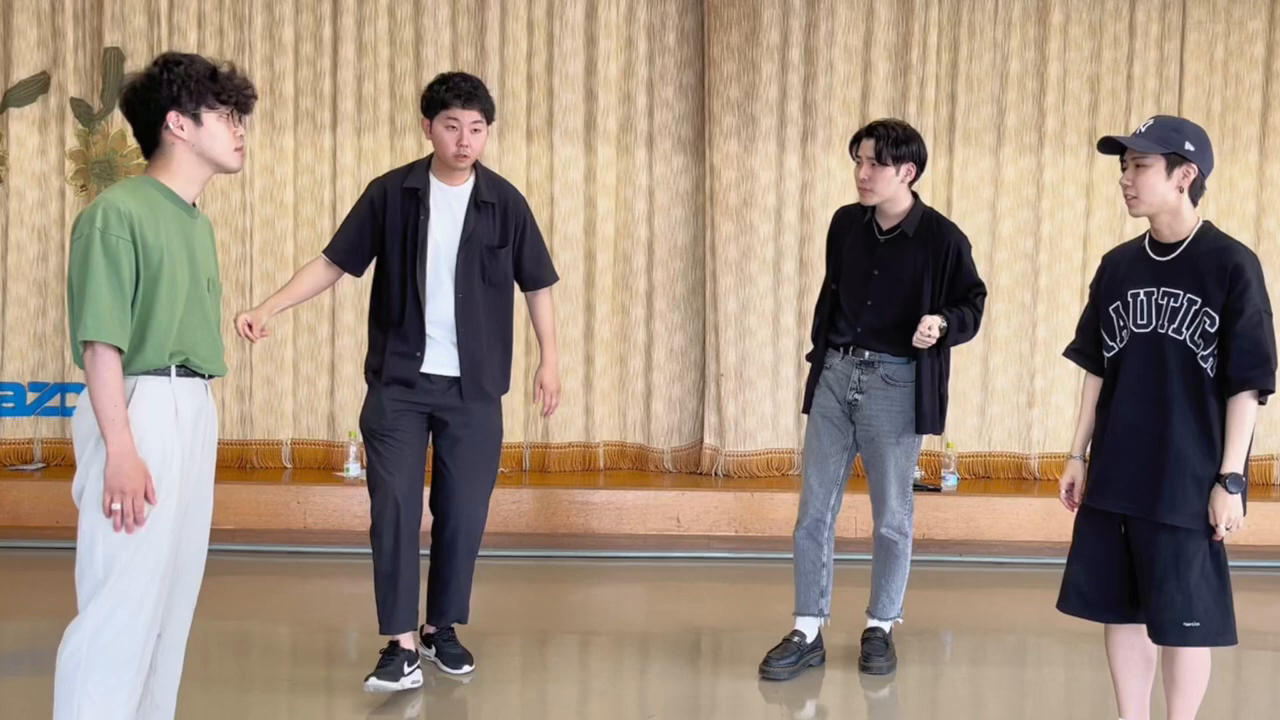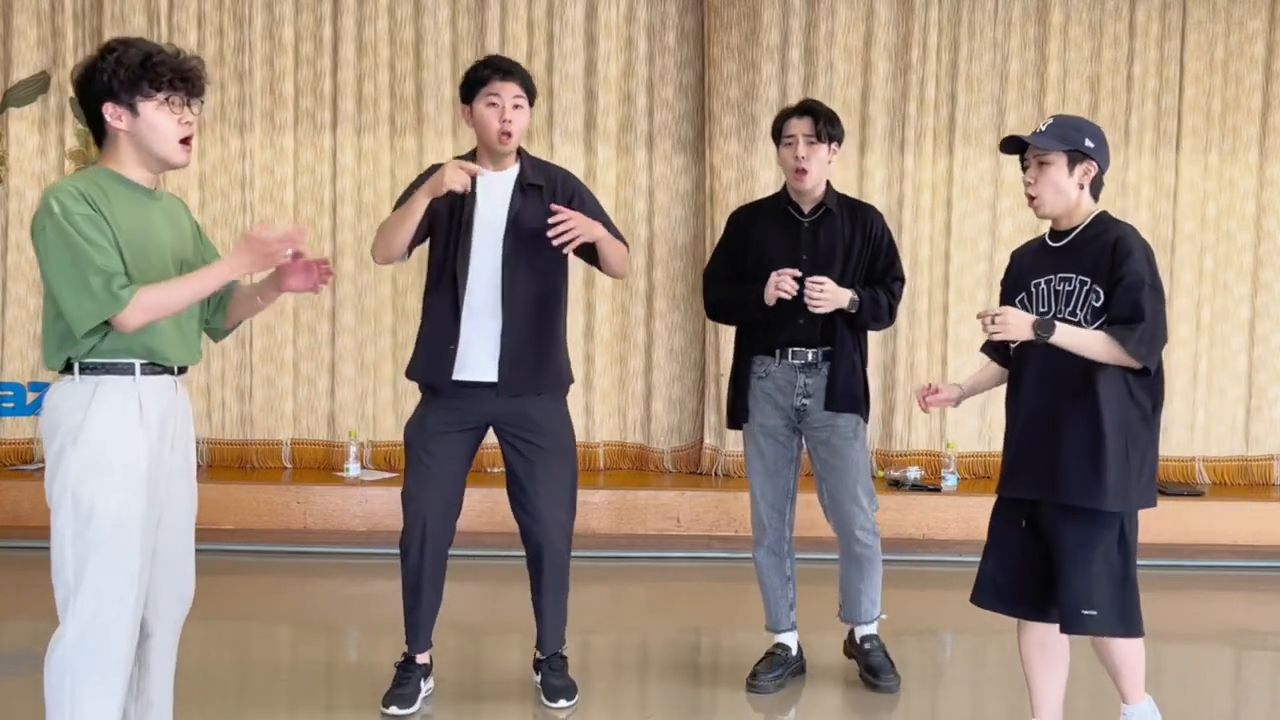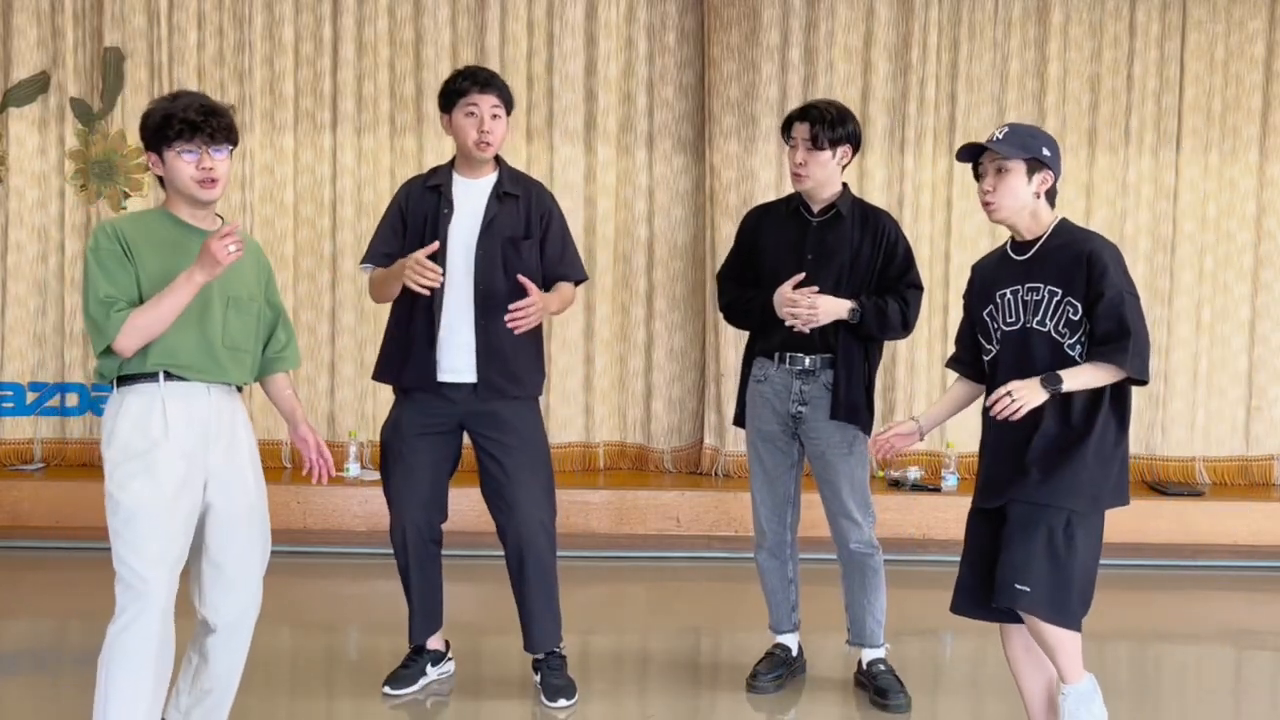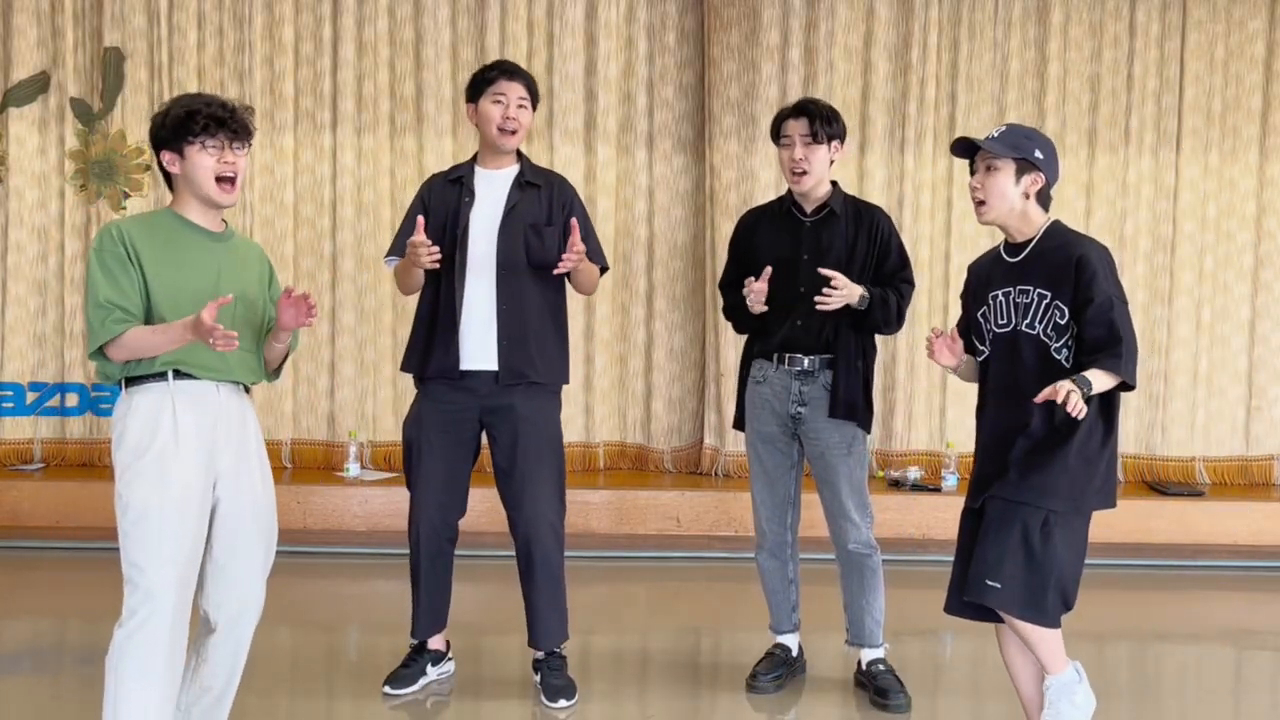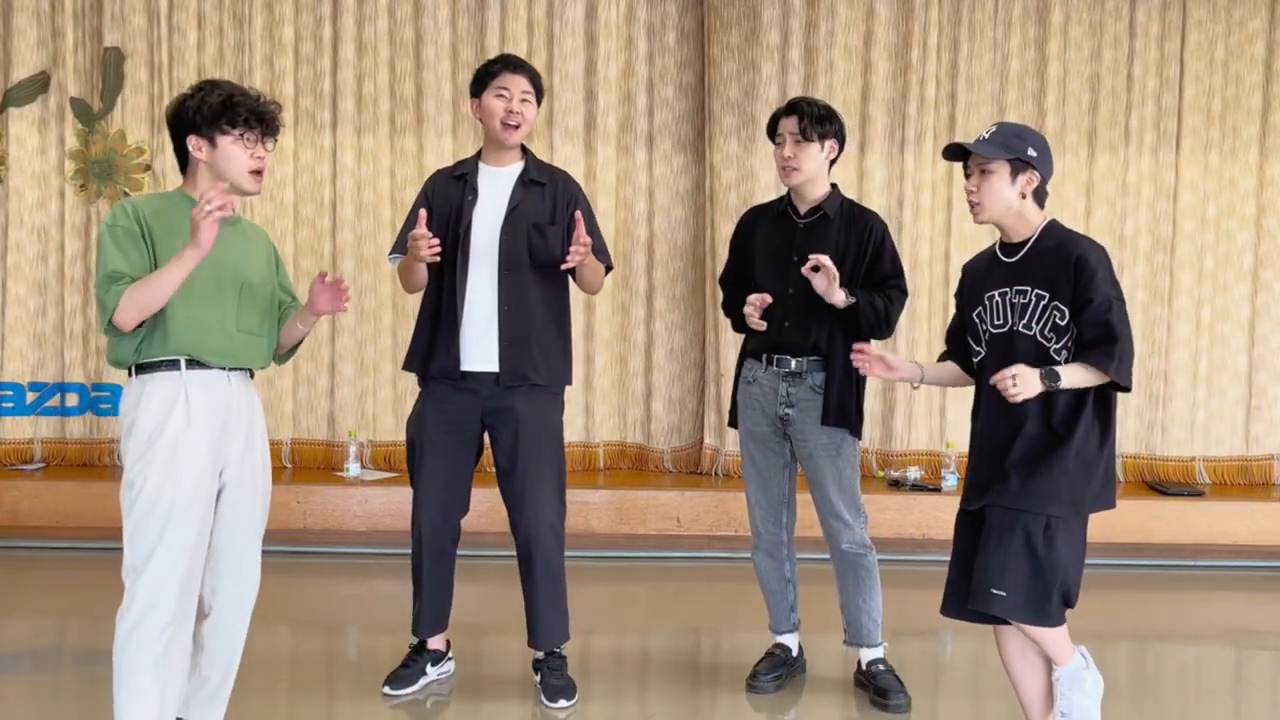
dt=1s
person 1, frame 1
left shoulder: (197, 222)
right shoulder: (117, 212)
right elbow: (100, 341)
right wrist: (121, 450)
left hip: (195, 412)
right hip: (139, 411)
left knee: (172, 598)
right knee: (120, 603)
person 1, frame 2
left shoulder: (173, 210)
right shoulder: (71, 202)
left elbow: (218, 316)
right elbow: (125, 310)
left wrist: (274, 286)
right wrist: (231, 264)
left hip: (169, 406)
right hip: (102, 407)
left knee: (166, 595)
right knee: (102, 607)
person 1, frame 3
left shoulder: (248, 251)
right shoulder: (118, 236)
left elbow: (269, 353)
right elbow: (124, 336)
left wrist: (299, 423)
right wrist: (200, 271)
left hip: (228, 420)
right hip: (151, 415)
left knee: (237, 596)
right knee: (147, 595)
person 1, frame 4
left shoulder: (252, 256)
right shoulder: (125, 237)
right elbow: (116, 342)
left wrist: (284, 331)
right wrist: (191, 330)
left hip: (238, 420)
right hip: (161, 414)
left knee: (241, 596)
right knee: (159, 592)
person 1, frame 5
left shoulder: (257, 241)
right shoulder: (137, 215)
left elbow: (280, 338)
right elbow: (121, 311)
left wrist: (312, 309)
right wrist: (192, 253)
left hip: (242, 405)
right hip: (170, 399)
left knee: (233, 584)
right knee: (162, 582)
person 2, frame 1
left shoulder: (505, 202)
right shoulder: (390, 193)
left elbow: (537, 285)
right elbow: (332, 262)
left wrist: (549, 358)
right wrist: (267, 308)
left hip: (474, 385)
right hip: (399, 379)
left knee: (464, 513)
right knee: (394, 506)
left ankle: (442, 627)
right ankle: (400, 644)
person 2, frame 2
left shoulder: (558, 187)
right shoulder: (439, 182)
left elbow: (622, 265)
right elbow: (382, 252)
left wrist: (595, 237)
right wrist: (430, 191)
left hip: (533, 386)
right hip: (449, 385)
left knee: (548, 523)
right knee: (424, 520)
left ankle: (551, 655)
right ankle: (417, 660)
person 2, frame 3
left shoulder: (532, 199)
right shoulder: (416, 196)
left elbow: (568, 284)
right elbow: (375, 288)
left wrist: (545, 304)
right wrist: (401, 271)
left hip: (505, 388)
right hip: (425, 388)
left knee: (529, 521)
right knee: (412, 519)
left ankle: (547, 654)
right ankle: (429, 646)
person 2, frame 4
left shoulder: (553, 191)
right shoulder: (440, 190)
left elbow: (590, 283)
right elbow: (404, 283)
left wrist: (577, 263)
right wrist: (414, 260)
left hip: (526, 381)
right hip: (446, 377)
left knee: (538, 518)
right knee: (430, 514)
left ankle: (549, 654)
right ankle: (431, 646)
person 2, frame 5
left shoulder: (558, 189)
right shoulder: (444, 186)
left elbow: (595, 282)
right elbow: (410, 282)
left wrist: (582, 259)
right wrist: (416, 257)
left hip: (529, 381)
right hip: (448, 377)
left knee: (539, 520)
right knee: (433, 515)
left ankle: (550, 654)
right ankle: (432, 646)
person 3, frame 1
left shoulder: (942, 238)
right shoulder: (845, 224)
left elbow: (972, 306)
left wrist: (941, 324)
right wrist: (819, 356)
left hip: (896, 382)
right hip: (836, 373)
left knee: (892, 517)
right knee: (814, 509)
left ankle: (879, 628)
right ankle: (807, 631)
person 3, frame 2
left shoulder: (863, 221)
right shoulder: (749, 221)
left elbow: (889, 300)
right elbow: (714, 298)
left wrist: (847, 298)
right wrist: (761, 295)
left hip: (834, 381)
right hip: (766, 381)
left knee: (857, 517)
right knee: (769, 522)
left ankle: (863, 633)
right ankle: (785, 643)
person 3, frame 3
left shoulder: (876, 227)
right shoulder: (762, 221)
left elbow: (905, 309)
right elbow: (729, 297)
left wrist: (846, 309)
right wrist: (771, 303)
left hip: (836, 388)
right hip: (769, 383)
left knee: (855, 529)
right knee: (771, 524)
left ankle: (872, 657)
right ankle: (786, 643)
person 3, frame 4
left shoulder: (868, 222)
right shoulder: (756, 224)
left elbow: (897, 307)
right elbow: (731, 309)
left wrist: (859, 296)
right wrist: (749, 304)
left hip: (835, 387)
right hip: (767, 384)
left knee: (853, 529)
right knee: (771, 526)
left ankle: (871, 657)
right ankle: (785, 644)
person 3, frame 5
left shoulder: (862, 226)
right shoulder: (756, 223)
left elbow: (888, 315)
right elbow: (730, 294)
left wrist: (840, 297)
right wrist: (745, 310)
left hip: (824, 389)
right hip: (758, 385)
left knee: (846, 528)
right knee: (767, 525)
left ankle: (871, 656)
right ankle: (785, 644)
person 4, frame 1
left shoulder: (1231, 266)
right shoulder: (1117, 265)
left wrist: (1230, 478)
right wrist: (1077, 454)
left hip: (1188, 479)
right hip: (1115, 474)
left knee: (1185, 616)
right knee: (1117, 607)
person 4, frame 2
left shoulder: (1122, 247)
right shoulder: (1025, 260)
left elbow: (1139, 345)
left wrist: (1043, 328)
right wrist: (958, 391)
left hip: (1098, 462)
right hip: (1030, 460)
left knee: (1098, 600)
right knee: (1030, 599)
person 4, frame 3
left shoulder: (1092, 256)
right shoulder: (987, 273)
left elbow: (1126, 357)
left wrist: (1047, 384)
right wrist: (921, 425)
left hip: (1073, 459)
right hip: (1004, 461)
left knee: (1034, 588)
right knee: (1003, 602)
person 4, frame 4
left shoulder: (1084, 259)
right shoulder: (983, 272)
left elbow: (1118, 360)
left wrist: (1079, 384)
right wrist: (955, 362)
left hip: (1062, 460)
right hip: (998, 458)
left knee: (1010, 585)
right knee: (1002, 601)
person 4, frame 5
left shoulder: (1081, 259)
right shoulder: (979, 271)
left elbow: (1112, 362)
left wrist: (1046, 378)
right wrist: (911, 371)
left hip: (1058, 463)
right hip: (994, 462)
left knee: (1014, 595)
right knee: (995, 605)
left ankle: (1073, 671)
